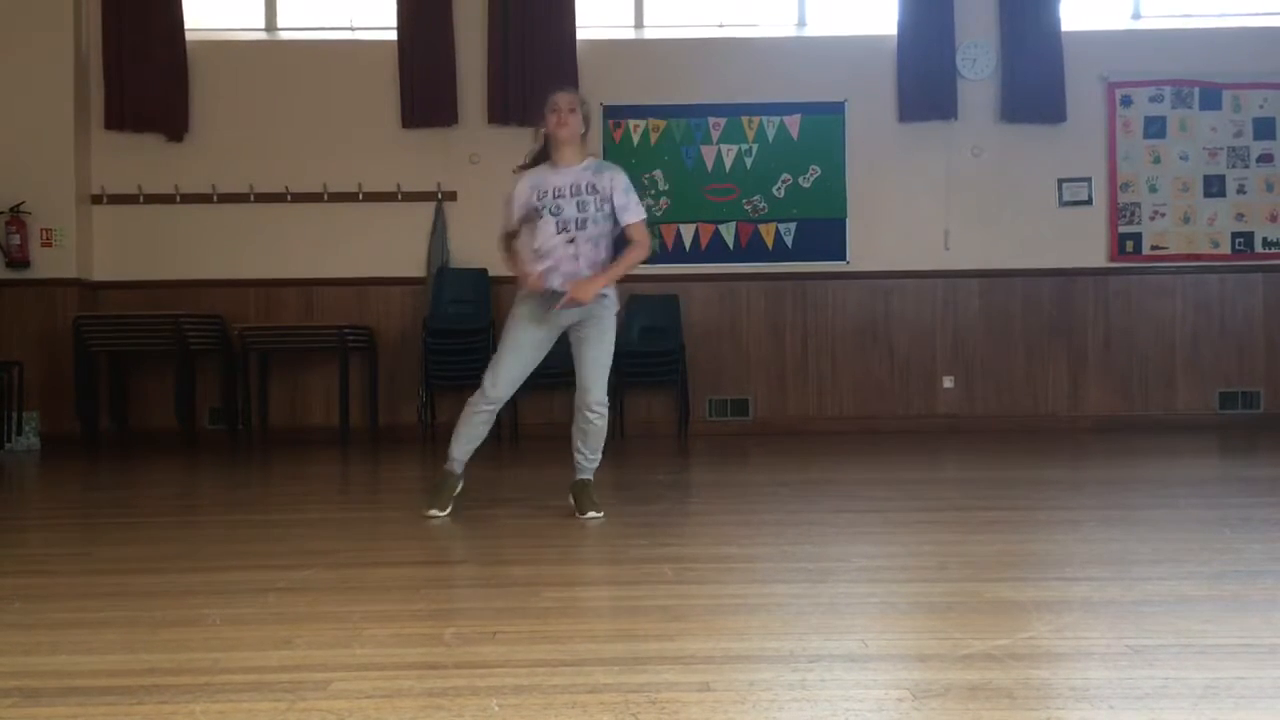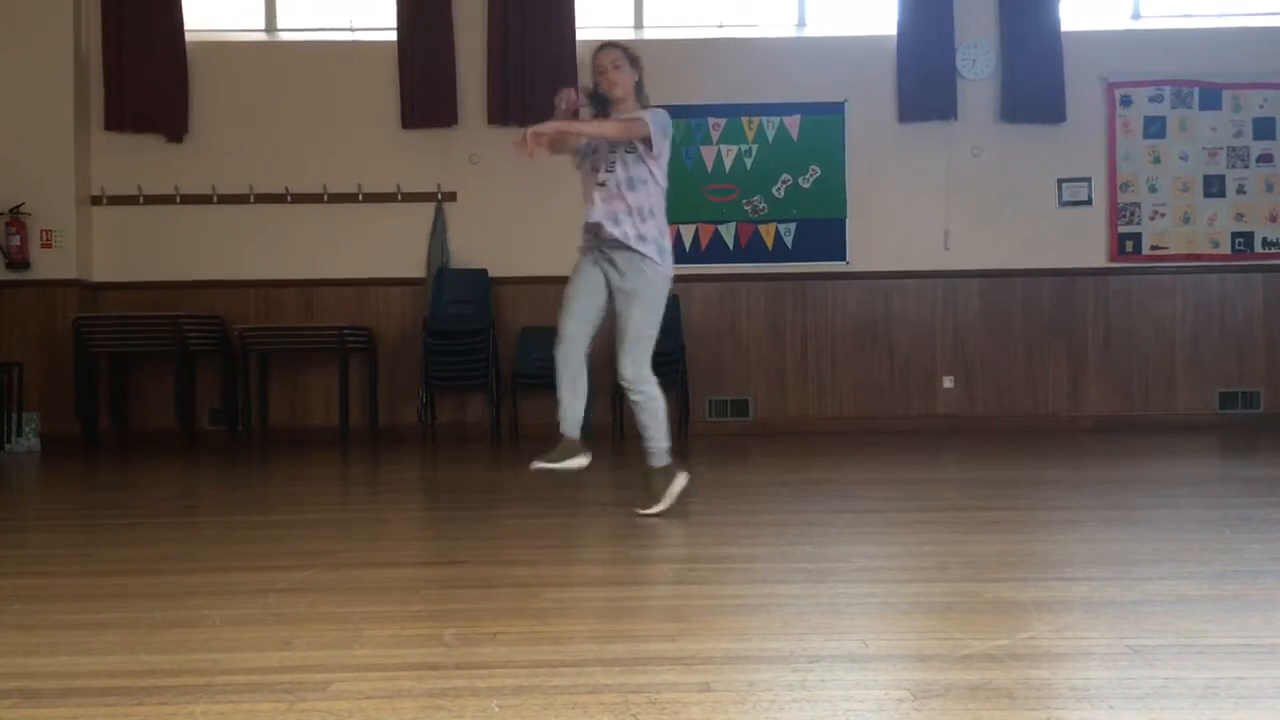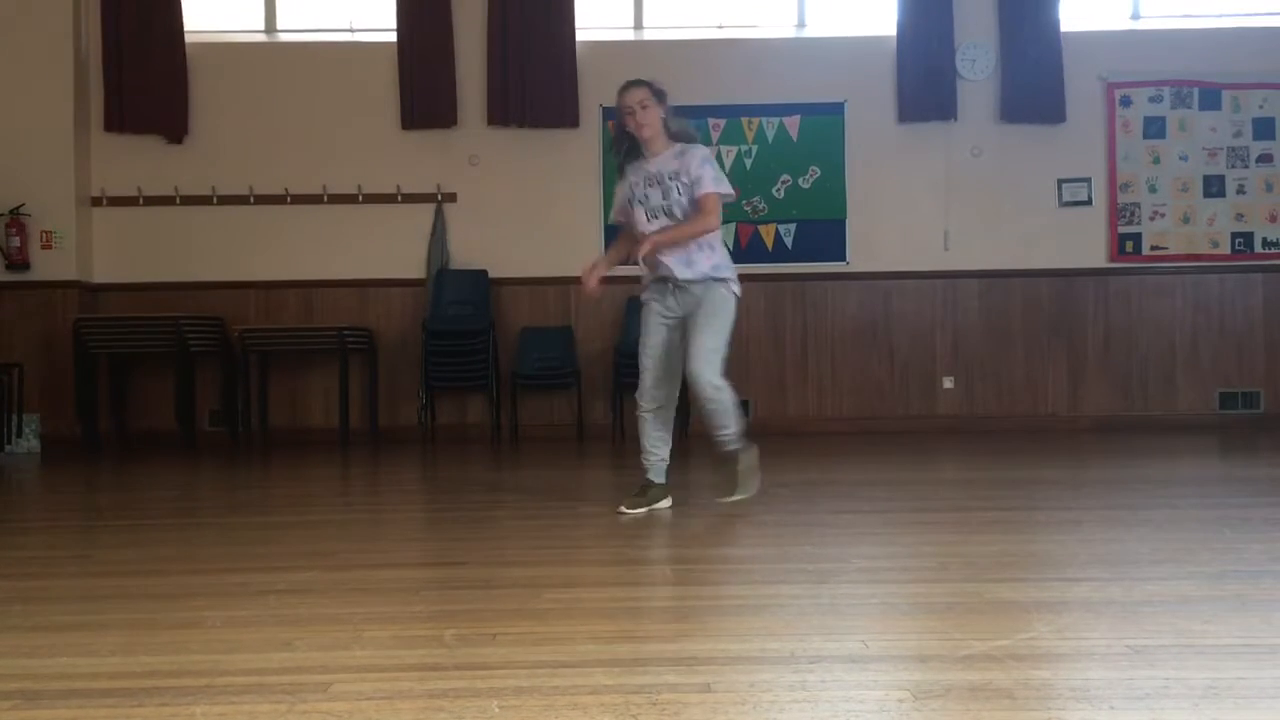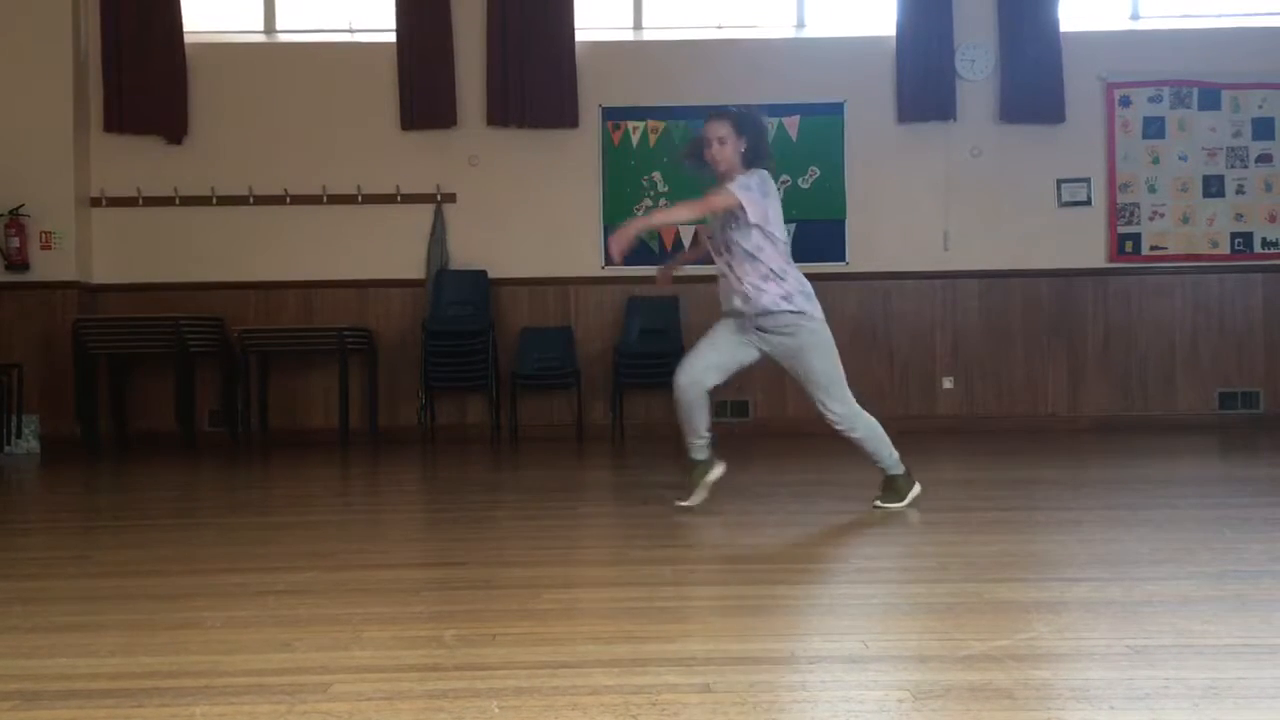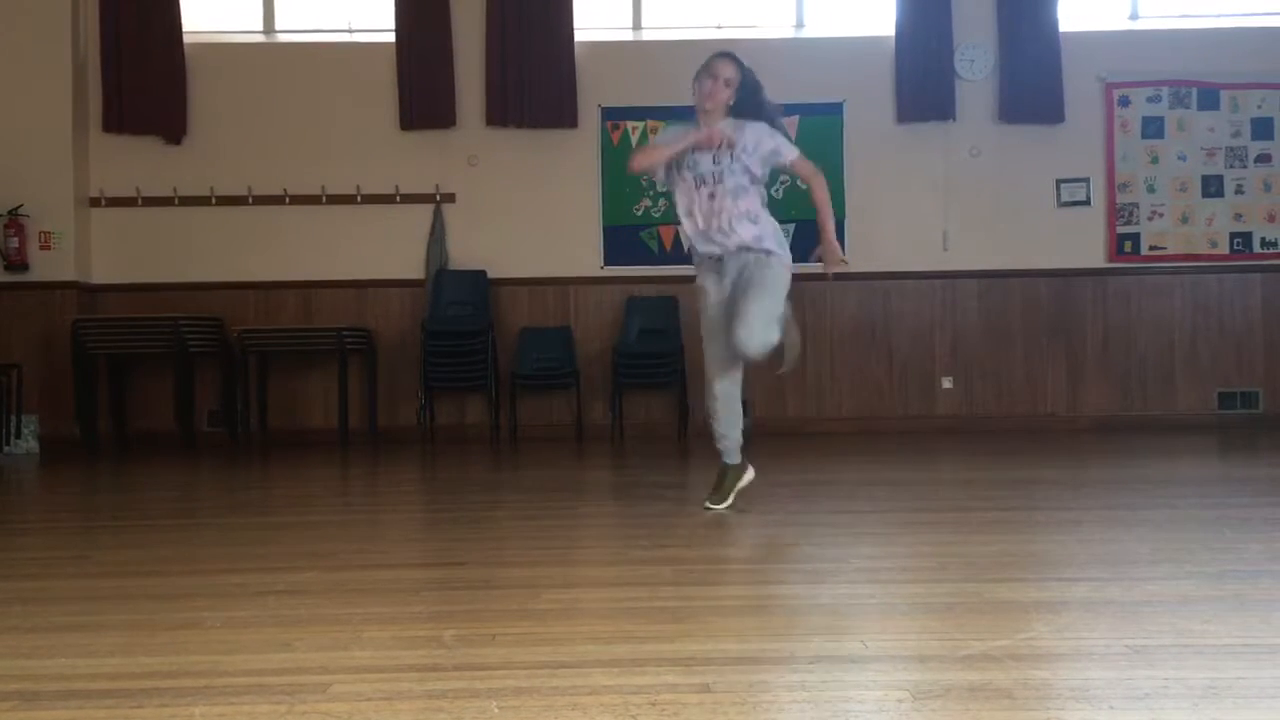
dt=0.3s
person 1, frame 1
left shoulder: (610, 177)
right shoulder: (529, 181)
left elbow: (640, 243)
right elbow: (509, 238)
left wrist: (599, 281)
right wrist: (520, 268)
left hip: (593, 302)
right hip: (537, 300)
left knee: (593, 398)
right knee: (492, 393)
left ankle: (582, 481)
right ankle: (452, 472)
person 1, frame 2
left shoulder: (654, 120)
right shoulder: (591, 131)
left elbow: (624, 130)
right elbow: (553, 146)
left wrist: (554, 126)
right wrist: (564, 115)
left hip: (644, 257)
right hip: (597, 251)
left knee: (633, 369)
right knee: (569, 339)
left ankle: (663, 466)
right ankle: (571, 441)
person 1, frame 3
left shoulder: (696, 156)
right shoulder: (629, 175)
left elbow: (710, 220)
right elbow: (626, 240)
left wrist: (654, 238)
right wrist: (600, 265)
left hip: (709, 286)
right hip: (660, 294)
left knee: (702, 374)
right knee: (652, 396)
left ankle: (734, 445)
right ankle: (655, 483)
person 1, frame 4
left shoulder: (757, 183)
right shoulder: (721, 196)
left elbow: (702, 208)
left wrist: (636, 225)
right wrist: (673, 262)
left hip: (792, 315)
right hip: (741, 322)
left knee: (839, 410)
right knee: (687, 382)
left ankle: (897, 474)
right ankle: (704, 461)
person 1, frame 5
left shoulder: (754, 132)
right shoulder: (675, 139)
left elbow: (812, 178)
right elbow: (637, 164)
left wrist: (829, 237)
right wrist: (695, 139)
left hip: (763, 253)
right hip: (713, 266)
left knee: (748, 344)
right knee: (719, 374)
left ankle: (777, 322)
right ankle: (733, 465)
